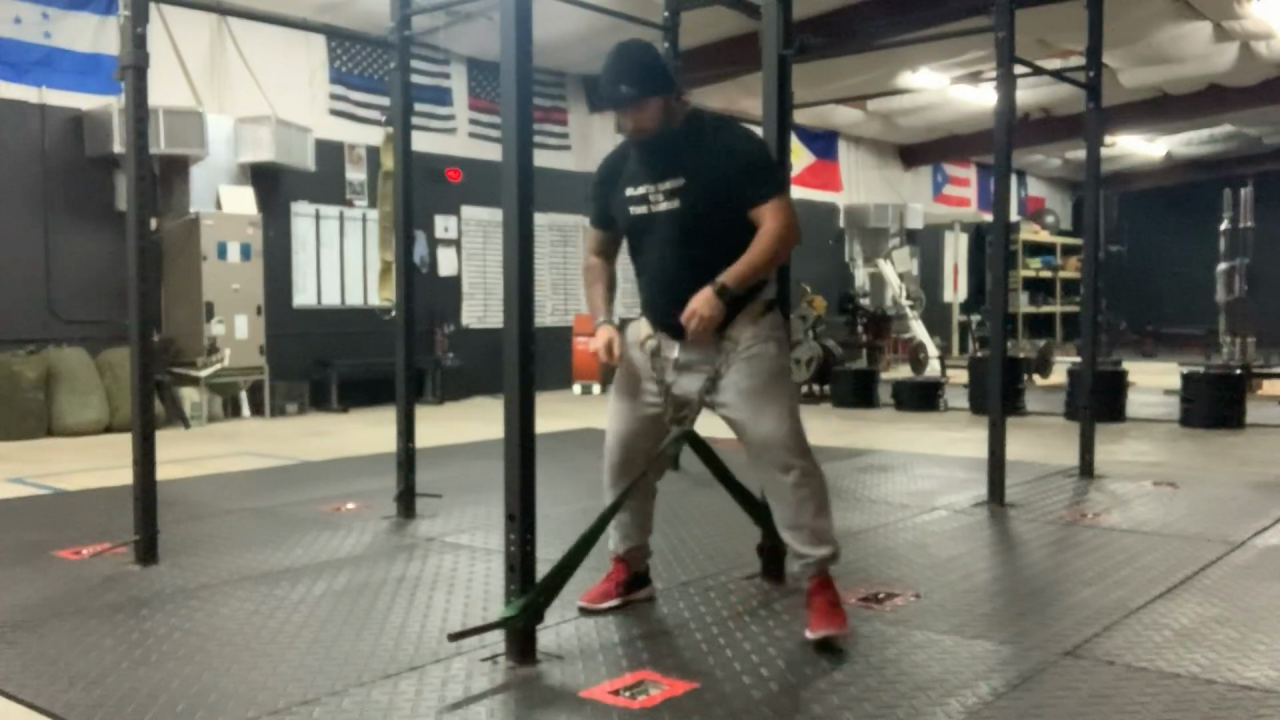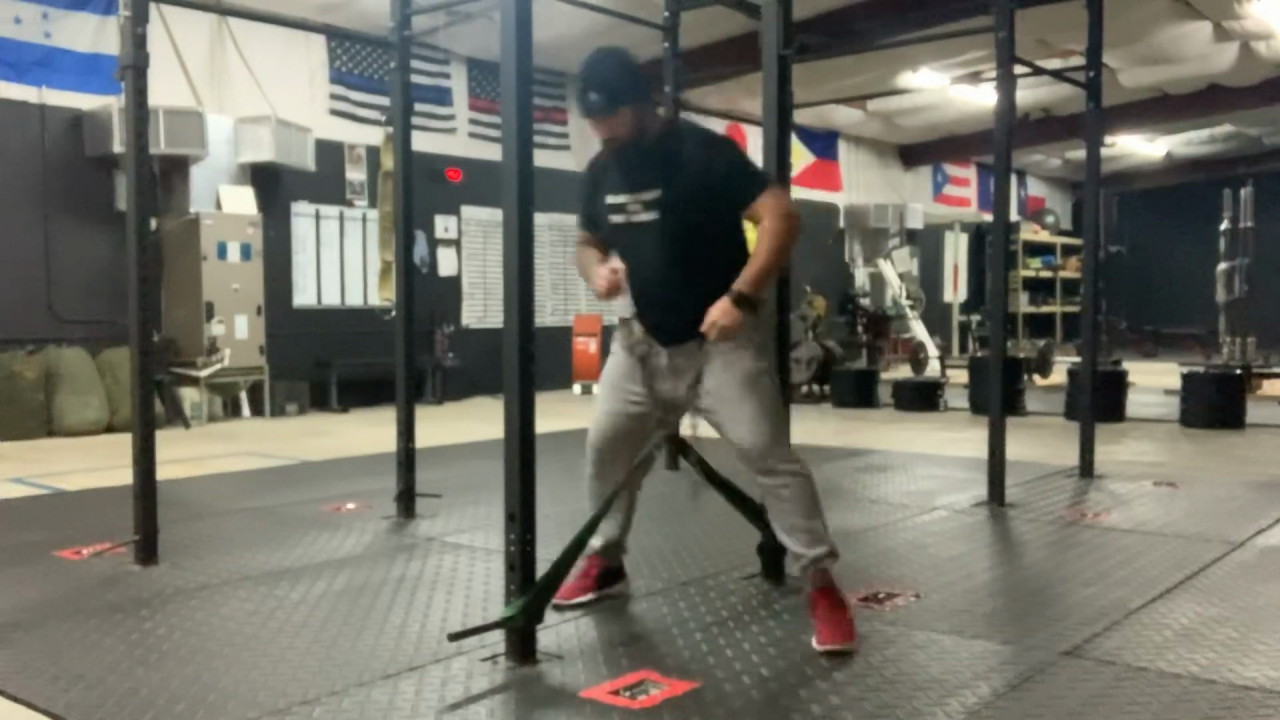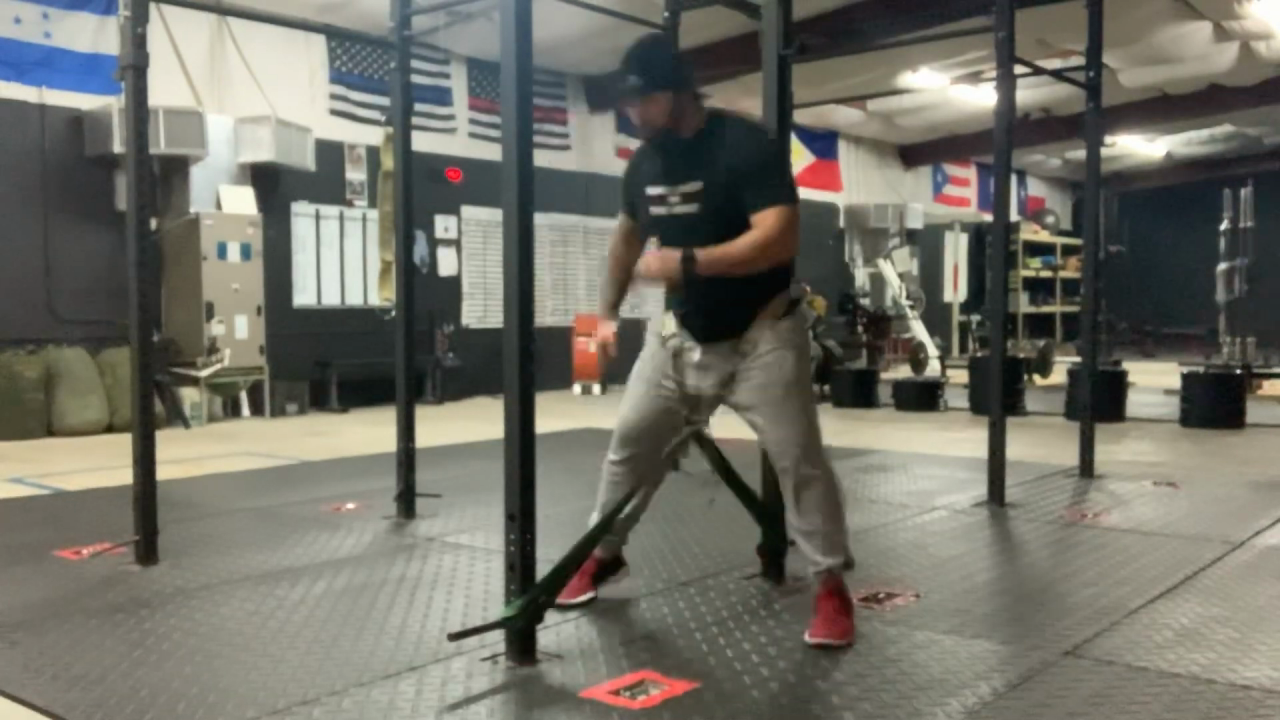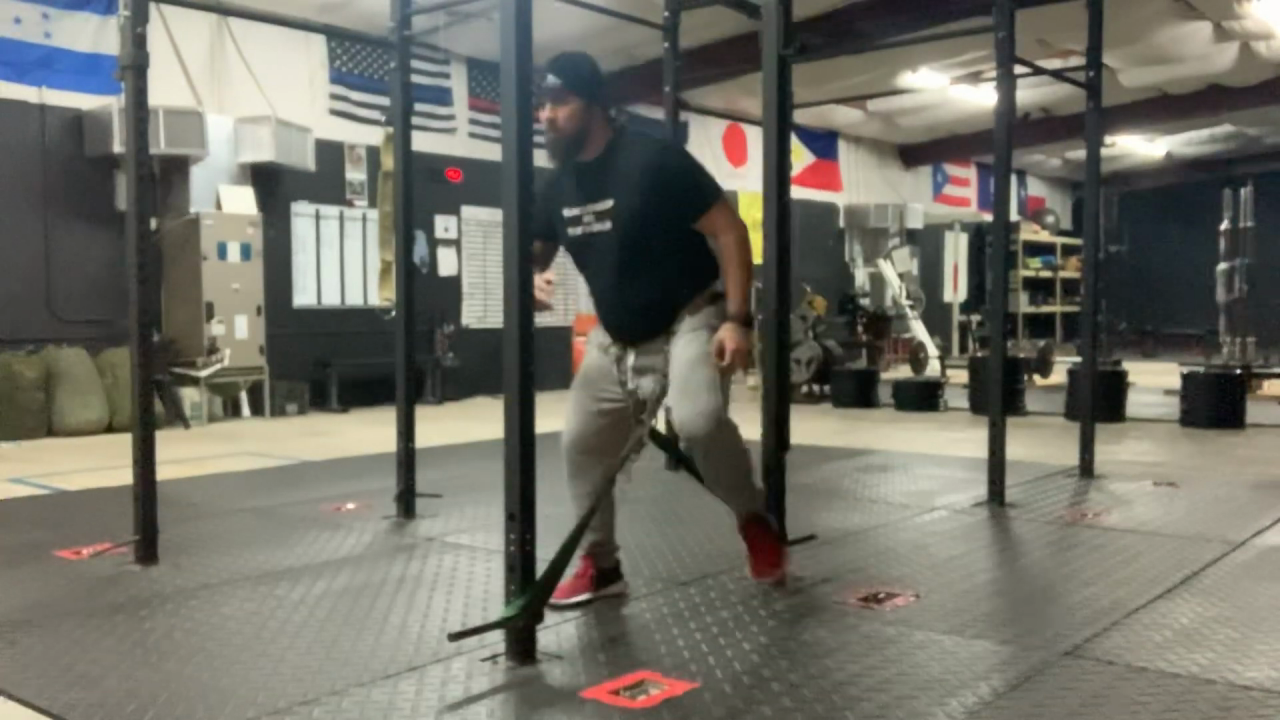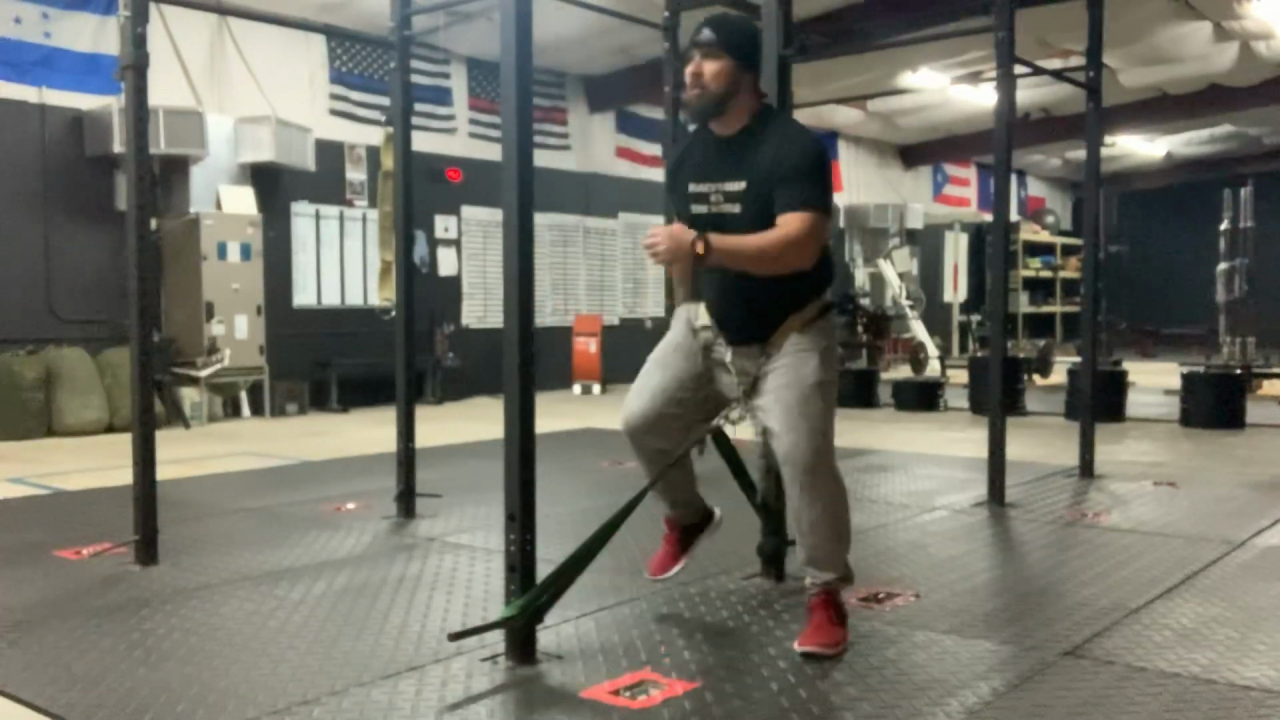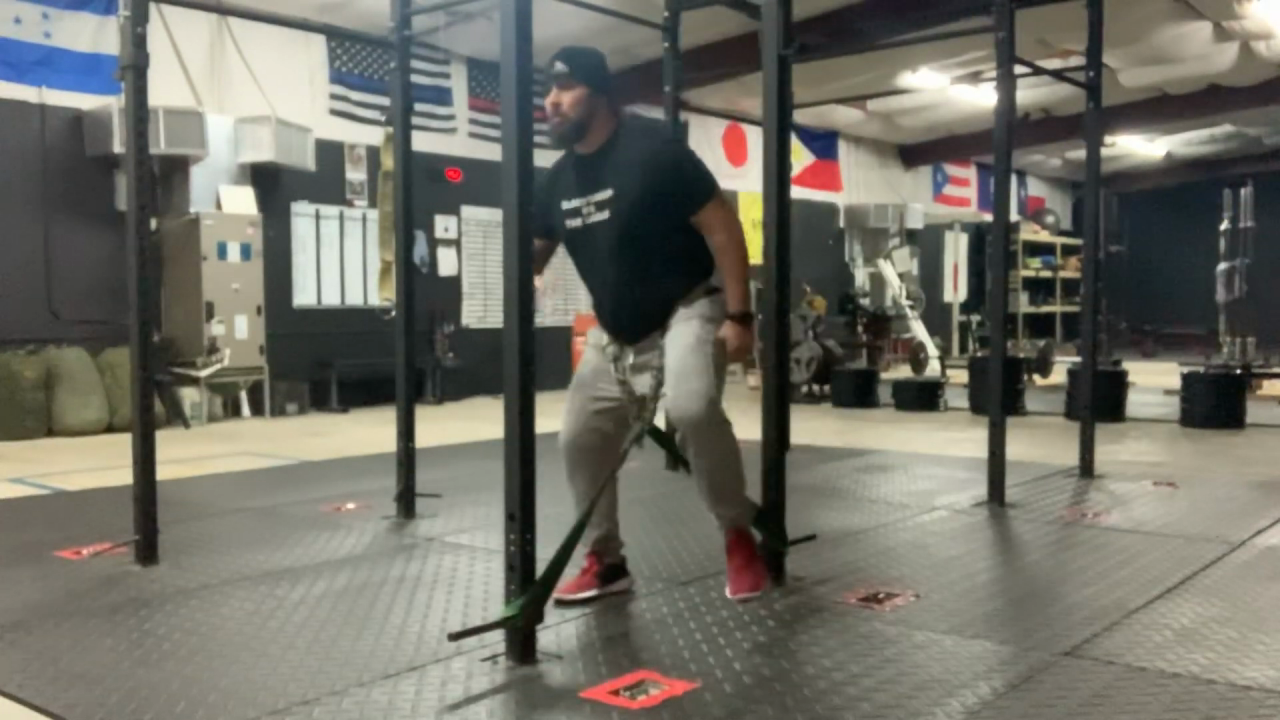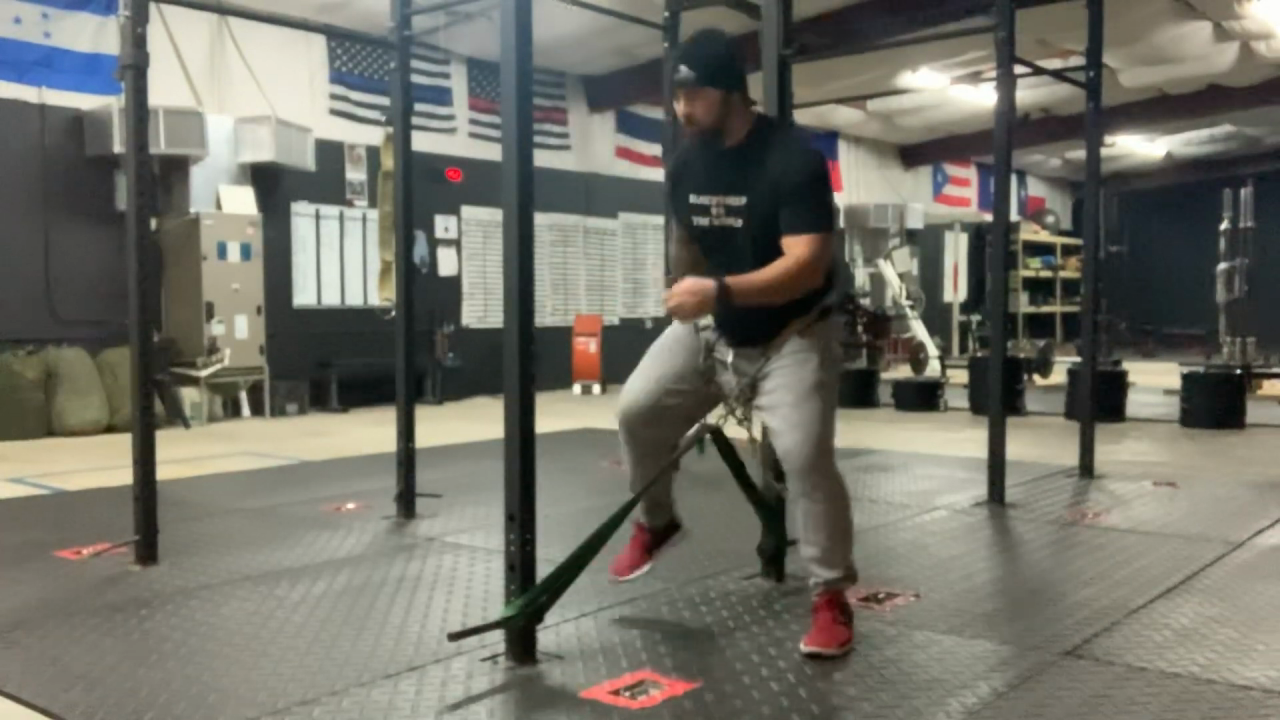
dt=0.7s
person 1, frame 1
left shoulder: (730, 144)
right shoulder: (616, 168)
left elbow: (782, 227)
right elbow: (598, 253)
left wrist: (722, 289)
right wrist: (604, 320)
left hip: (741, 332)
right hip: (658, 338)
left knee: (782, 449)
right knee: (624, 453)
left ankle: (819, 580)
right ankle: (629, 568)
person 1, frame 2
left shoulder: (703, 152)
right shoulder: (600, 171)
left elbow: (779, 216)
right elbow: (589, 245)
left wrist: (740, 297)
right wrist: (596, 274)
left hip: (720, 337)
right hip: (646, 339)
left knee: (764, 449)
right knee: (606, 445)
left ankle: (821, 584)
right ankle: (603, 564)
person 1, frame 3
left shoulder: (748, 146)
right shoulder: (643, 163)
left elbow: (780, 240)
right elbow: (628, 236)
left wrist: (686, 261)
right wrist: (609, 310)
left hip: (761, 332)
right hip: (681, 331)
left knee: (796, 455)
right knee: (631, 437)
left ankle: (830, 584)
right ankle: (604, 556)
person 1, frame 4
left shoulder: (655, 160)
right shoulder: (556, 187)
left elbow: (728, 231)
right elbow: (533, 253)
left wrist: (737, 320)
right wrist: (530, 280)
left hip: (690, 321)
right hip: (617, 339)
left knee: (699, 420)
right knee: (583, 445)
left ankle: (751, 516)
right ankle: (600, 562)
person 1, frame 5
left shoulder: (795, 147)
right shoulder: (687, 156)
left elbow: (800, 246)
left wrist: (701, 245)
right wrist: (682, 314)
left hip: (790, 336)
right hip: (708, 325)
left knee: (805, 461)
right knee: (642, 419)
left ankle: (826, 596)
right ankle: (688, 518)
person 1, frame 6
left shoulder: (655, 151)
right shoulder: (557, 181)
left elbow: (723, 227)
right elbow: (532, 254)
left wrist: (738, 316)
left hip: (686, 312)
right hip: (615, 334)
left knee: (692, 410)
right knee: (580, 440)
left ankle: (737, 531)
right ankle: (606, 561)
person 1, frame 7
left shoulder: (793, 160)
right shoulder: (687, 164)
left elbow: (807, 266)
left wrist: (717, 292)
right wrist: (682, 318)
left hip: (790, 333)
right hip: (712, 323)
left knee: (805, 457)
right knee: (639, 410)
left ankle: (831, 596)
right ankle: (655, 520)
